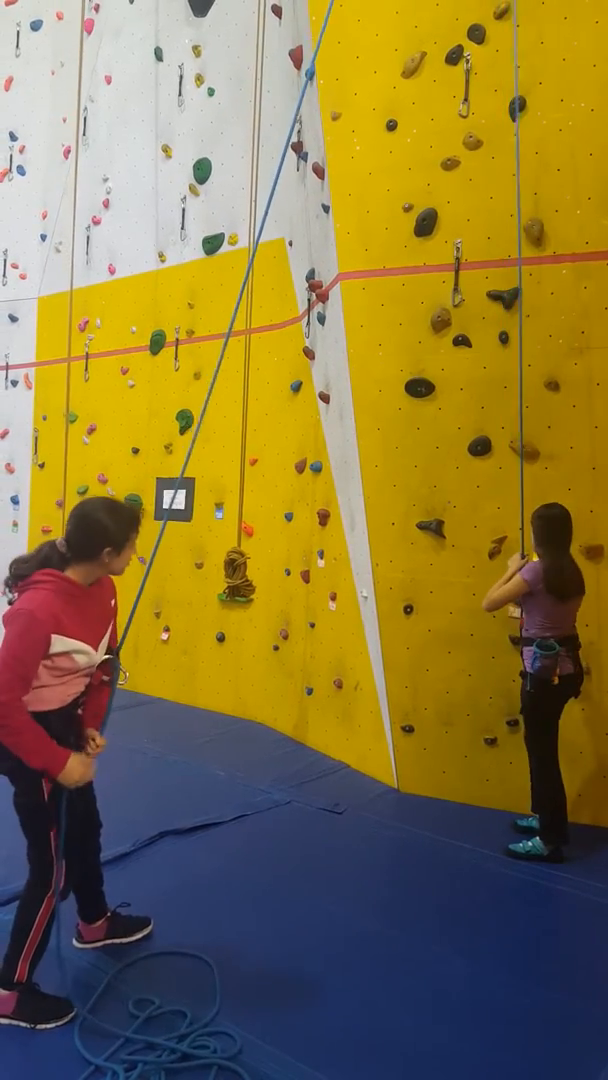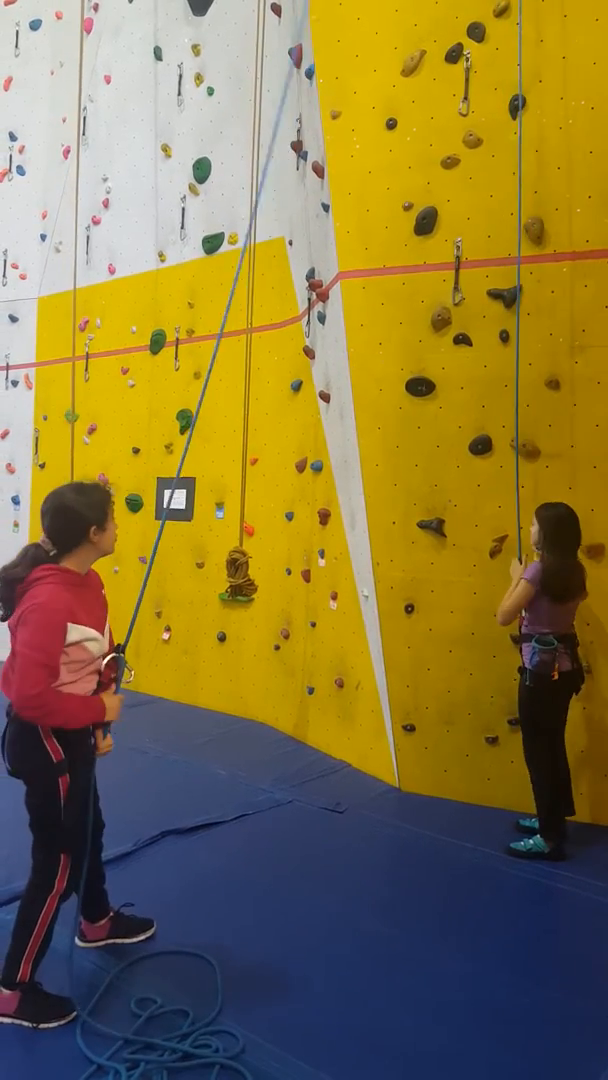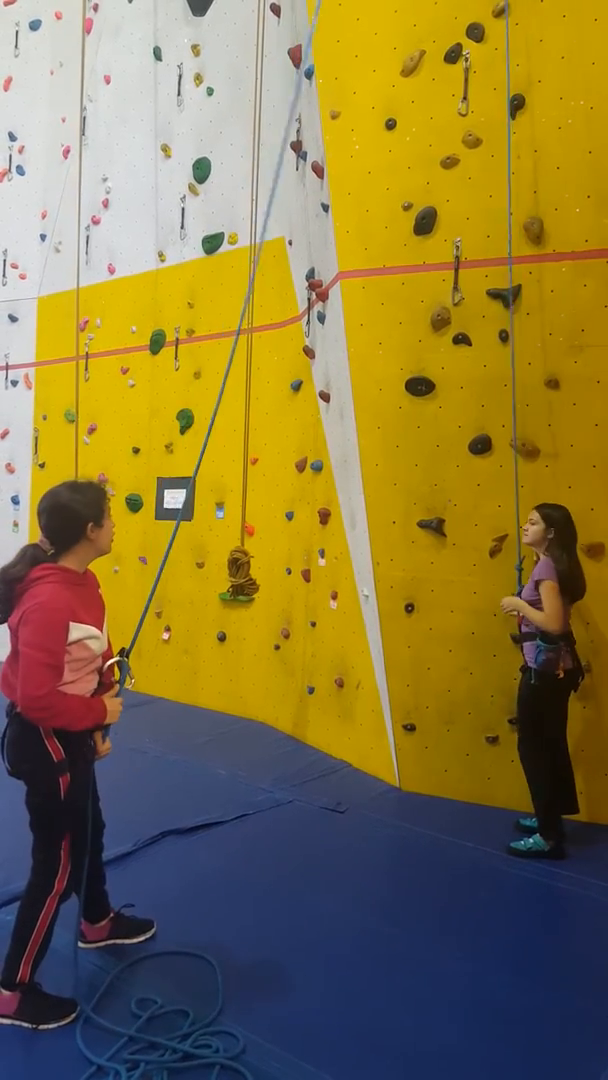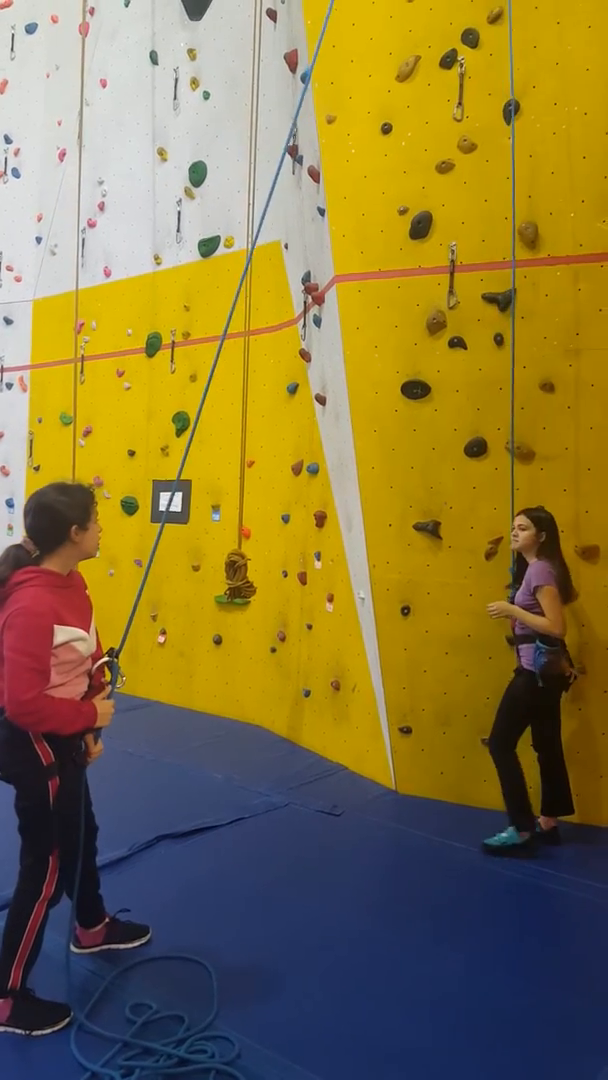
dt=0.4s
person 1, frame 1
left shoulder: (101, 590)
left wrist: (92, 726)
right wrist: (58, 761)
left hip: (68, 729)
left knee: (84, 830)
right knee: (52, 863)
left ankle: (95, 922)
person 1, frame 2
left shoulder: (85, 582)
right shoulder: (48, 603)
left wrist: (98, 721)
right wrist: (99, 710)
left hip: (70, 736)
left knee: (87, 831)
right knee: (57, 861)
left ankle: (98, 922)
person 1, frame 3
left shoulder: (81, 582)
right shoulder: (49, 601)
left wrist: (97, 723)
right wrist: (99, 713)
left hip: (71, 735)
right hip: (44, 742)
left knee: (87, 832)
right knee: (57, 862)
left ankle: (99, 922)
person 1, frame 4
left shoulder: (69, 583)
left wrist: (89, 727)
right wrist: (90, 715)
left hip: (62, 739)
left knee: (80, 836)
right knee: (45, 866)
left ankle: (93, 928)
person 2, frame 1
left shoulder: (537, 569)
right shoulder: (572, 571)
left elbow: (489, 603)
left wrist: (512, 569)
left hip: (543, 668)
right hip: (565, 667)
left knee: (541, 750)
right knee: (542, 745)
left ankle: (550, 840)
right ankle: (547, 817)
person 2, frame 2
left shoulder: (538, 570)
right shoulder: (573, 569)
left elbow: (504, 617)
left wrist: (517, 577)
left hip: (541, 666)
right hip: (564, 665)
left knee: (537, 750)
right knee: (551, 745)
left ankle: (550, 838)
right ankle: (552, 819)
person 2, frame 3
left shoulder: (546, 566)
right shoulder: (557, 564)
left elbow: (554, 623)
left wrist: (518, 605)
right wrist: (524, 605)
left hip: (543, 666)
right hip: (558, 665)
left knee: (531, 749)
right knee: (553, 744)
left ankle: (549, 837)
right ankle: (550, 819)
person 2, frame 4
left shoulder: (540, 571)
right shoulder: (538, 569)
left elbow: (556, 627)
right elbow: (569, 596)
left wrist: (511, 610)
left hip: (537, 669)
right hip: (550, 668)
left knee: (500, 744)
right knee: (547, 745)
left ankle: (521, 829)
right ankle: (548, 821)
